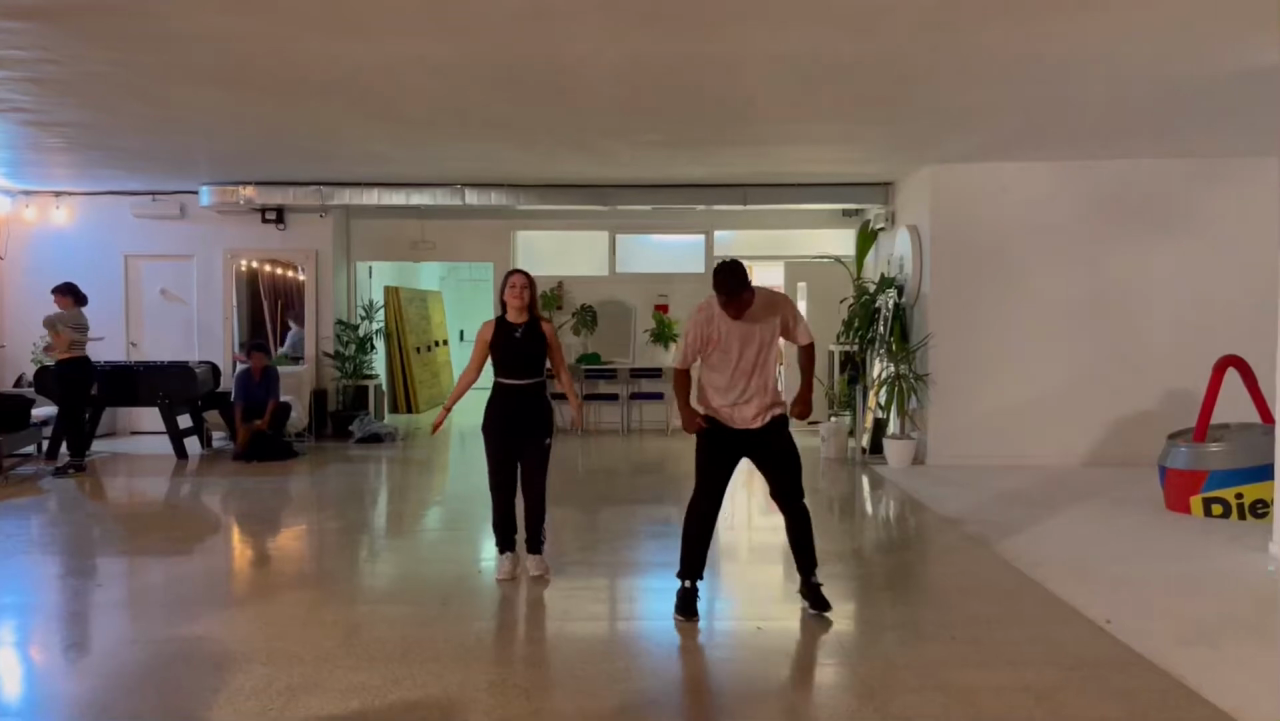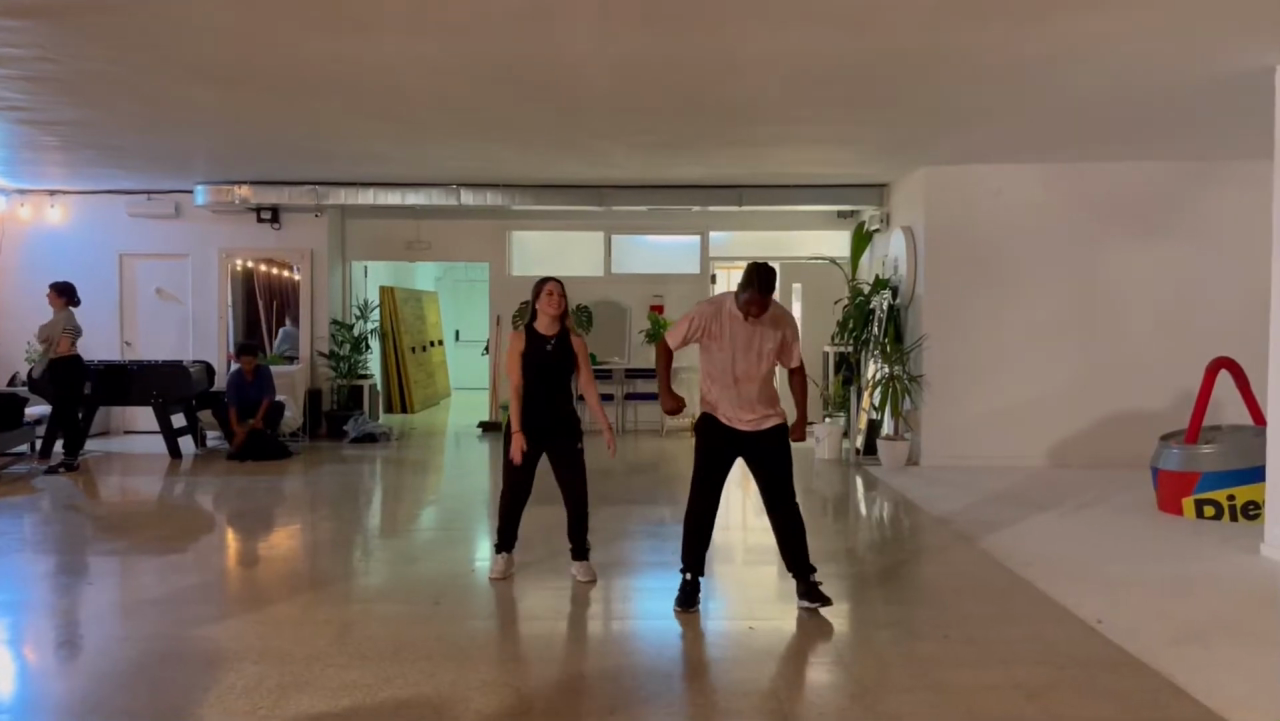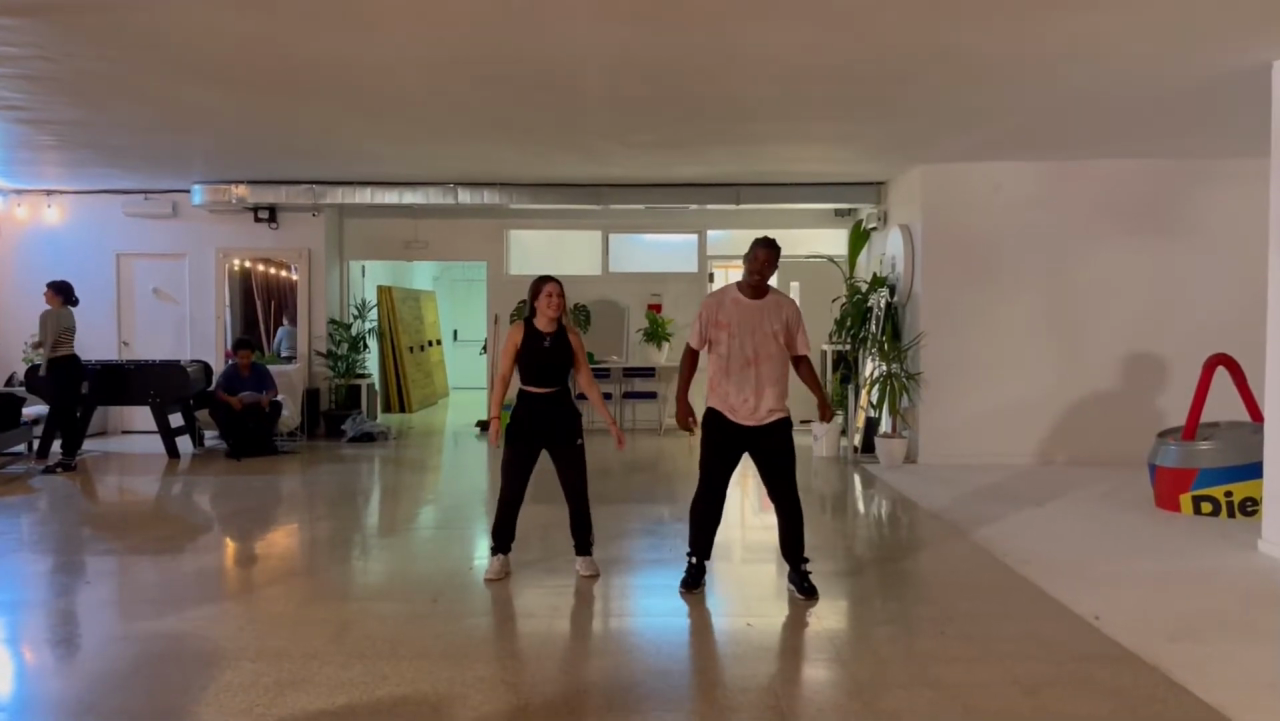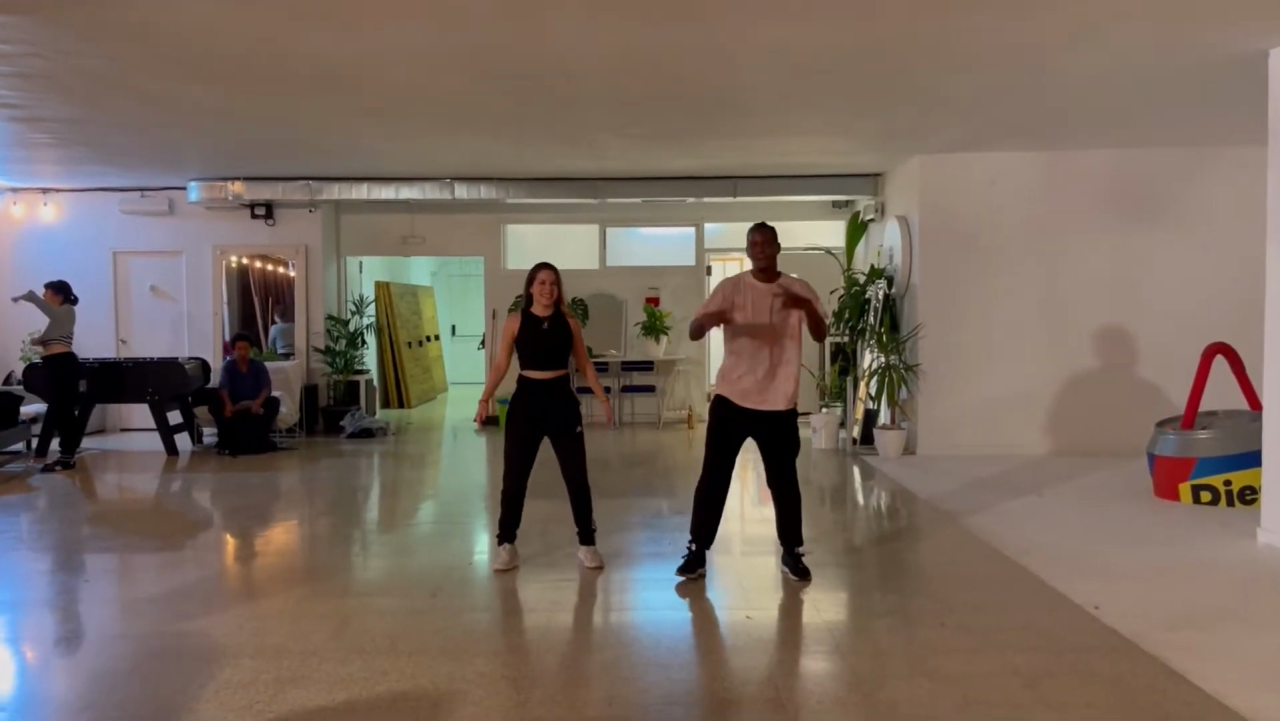
dt=0.7s
person 1, frame 1
left shoulder: (778, 306)
right shoulder: (703, 317)
left elbow: (805, 344)
right elbow: (682, 368)
left wrist: (806, 392)
right wrist: (684, 407)
left hip: (768, 419)
right hip: (718, 423)
left knee: (791, 499)
right knee: (704, 503)
left ankle: (809, 578)
right ankle: (688, 584)
person 1, frame 2
left shoulder: (783, 321)
right shoulder: (709, 312)
left elbow: (795, 368)
right elbow: (665, 345)
left wrist: (801, 418)
right wrist: (666, 390)
left hip: (767, 425)
right hip: (717, 422)
left knee: (783, 503)
right knee: (702, 501)
left ankle: (804, 581)
right ankle: (690, 579)
person 1, frame 3
left shoulder: (786, 308)
right shoulder: (715, 303)
left elbow: (799, 358)
right elbow: (692, 351)
left wrist: (821, 398)
right wrist: (681, 400)
left hip: (772, 418)
right hip: (722, 416)
left knee: (786, 496)
right knee: (709, 494)
left ankle: (797, 569)
right ankle: (696, 564)
person 1, frame 4
left shoulder: (798, 291)
right shoulder: (730, 287)
left elbow: (820, 335)
right elbow: (694, 332)
left wrist: (805, 306)
right wrist: (708, 318)
left hip: (779, 404)
right hip: (731, 400)
left knee: (784, 483)
right knee: (713, 479)
left ankle: (791, 552)
right ankle: (697, 550)
person 2, frame 1
left shoulder: (544, 328)
right shoulder: (490, 329)
left elbow: (560, 369)
right elbow: (472, 371)
left wrist: (574, 403)
right wrist: (446, 408)
left hip: (536, 410)
right hip: (501, 410)
left knee: (534, 486)
right knee: (502, 487)
left ankle: (534, 552)
right ankle: (506, 552)
person 2, frame 2
left shoulder: (574, 340)
right shoulder: (520, 338)
left elbow: (587, 385)
right elbow: (515, 387)
left wrist: (605, 425)
right wrist: (515, 432)
left hip: (563, 420)
right hip: (527, 419)
left knee: (576, 492)
right knee: (514, 491)
left ankle: (580, 558)
right ankle: (503, 553)
person 2, frame 3
left shoulder: (571, 337)
right shoulder: (518, 332)
left elbow: (586, 381)
right elbow: (502, 376)
left wrist: (610, 420)
right wrist: (494, 416)
left hip: (563, 416)
right hip: (526, 414)
left knee: (577, 489)
right knee: (511, 489)
left ankle: (584, 554)
right ankle: (500, 555)
person 2, frame 4
left shoulder: (569, 322)
right shoulder: (516, 321)
left elbow: (584, 364)
right elbow: (501, 364)
left wrist: (604, 399)
right wrist: (486, 398)
left hip: (562, 400)
right hip: (527, 400)
left knee: (577, 476)
right knee: (515, 478)
left ankle: (587, 544)
right ankle: (507, 545)
person 3, frame 1
left shoulder: (70, 318)
right shoulder: (76, 316)
left elbow: (63, 346)
left wrist: (51, 329)
right wrist: (54, 348)
left hip: (72, 368)
right hip: (75, 368)
left knee: (70, 414)
right knee: (73, 414)
left ankle: (77, 462)
right ankle: (77, 458)
person 3, frame 2
left shoulder: (66, 317)
right shoulder: (60, 316)
left elbow: (63, 349)
left wrist: (46, 344)
right wrist: (45, 341)
left hip: (68, 368)
right hip: (61, 368)
left knee: (66, 413)
right knee: (62, 413)
left ankle: (70, 460)
right ankle: (70, 457)
person 3, frame 3
left shoulder: (62, 314)
right shoulder: (56, 314)
left elbow: (52, 340)
left wrist: (42, 343)
right wrist: (40, 343)
left hip: (65, 367)
right hip: (60, 367)
left knee: (65, 413)
right knee: (61, 413)
left ankle: (68, 460)
right ankle: (68, 458)
person 3, frame 4
left shoulder: (65, 311)
right shoulder: (57, 314)
left elbow: (42, 304)
right elbow: (49, 340)
left wrist: (25, 297)
right wrist: (39, 340)
left hip: (63, 363)
right hip: (57, 364)
left knee: (62, 411)
right knee: (60, 412)
left ankle: (67, 457)
right ankle: (67, 456)
